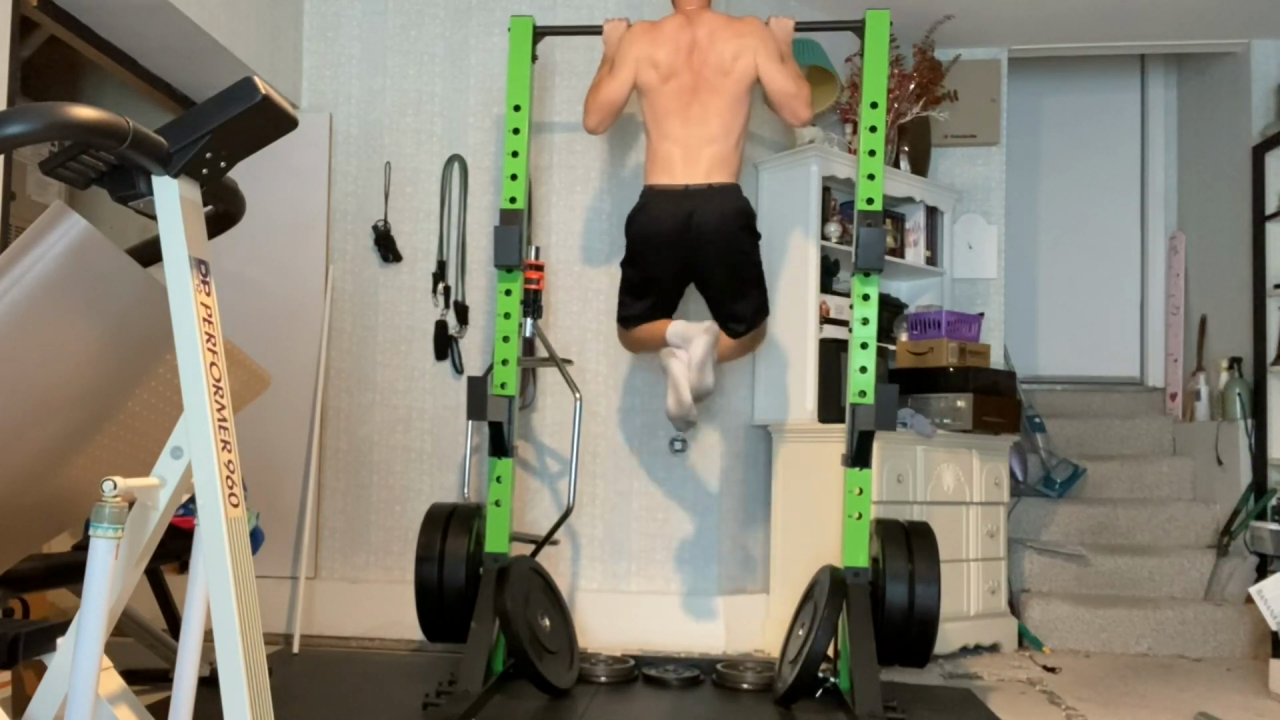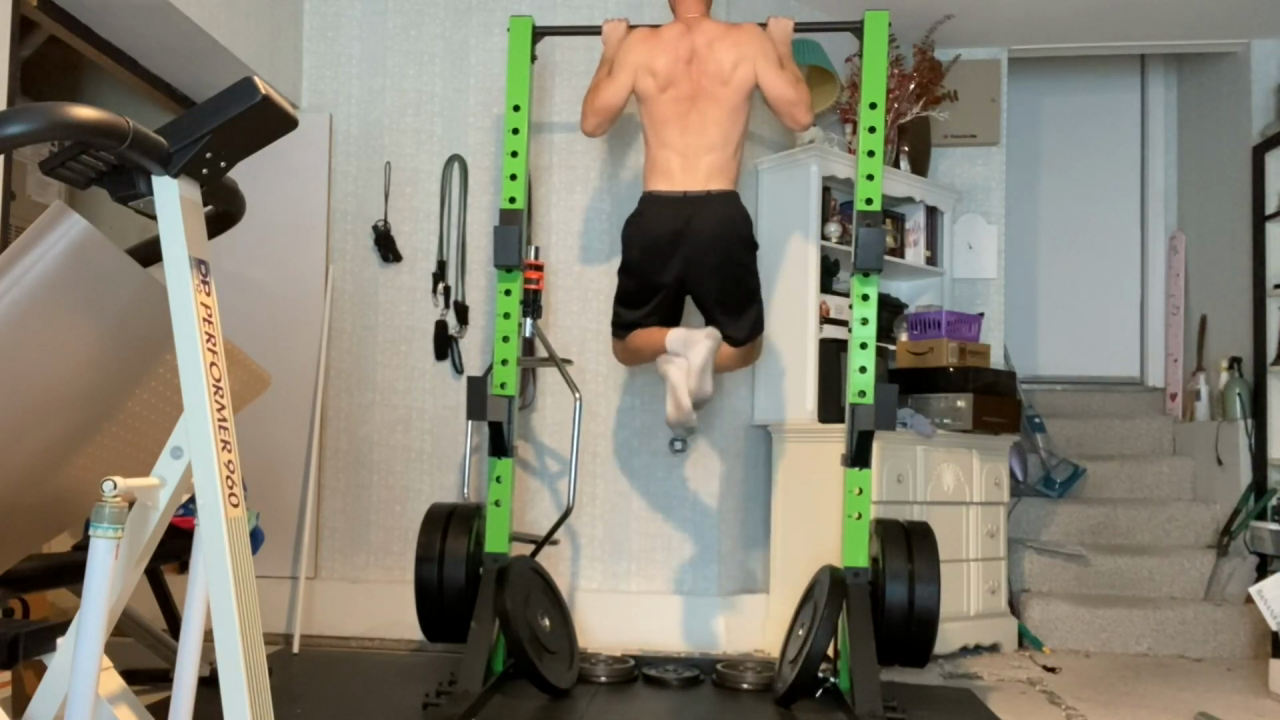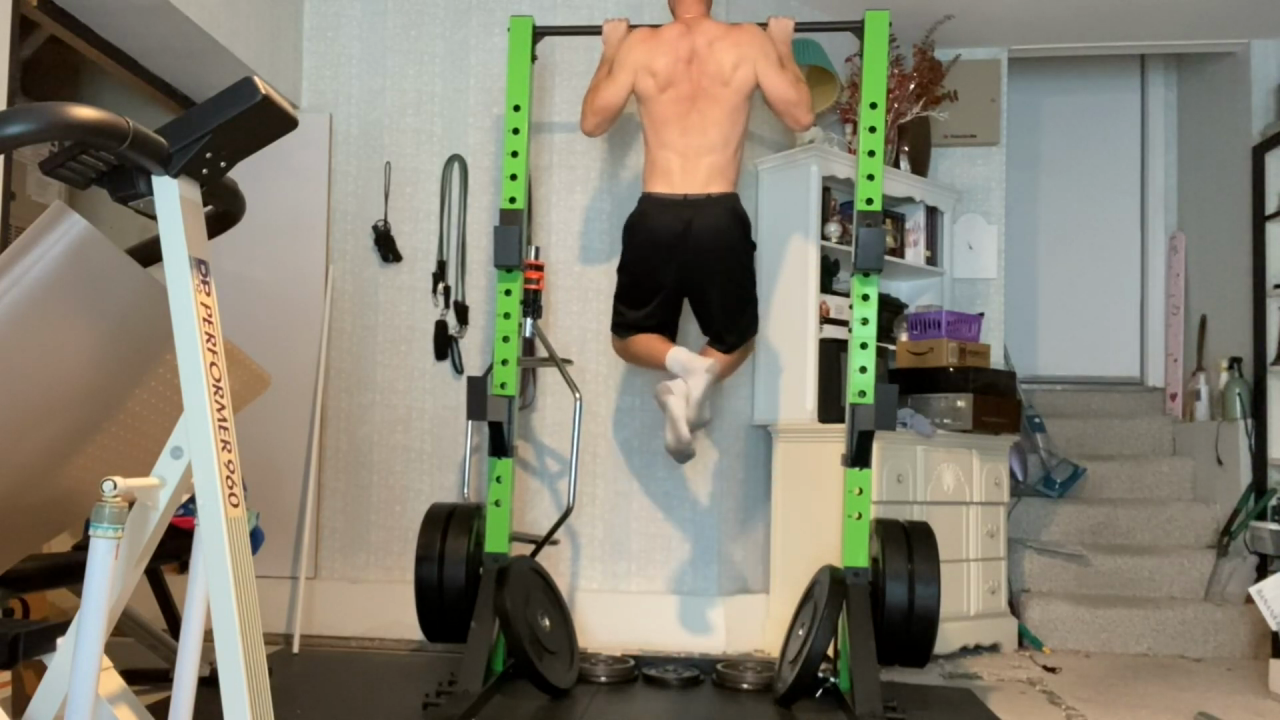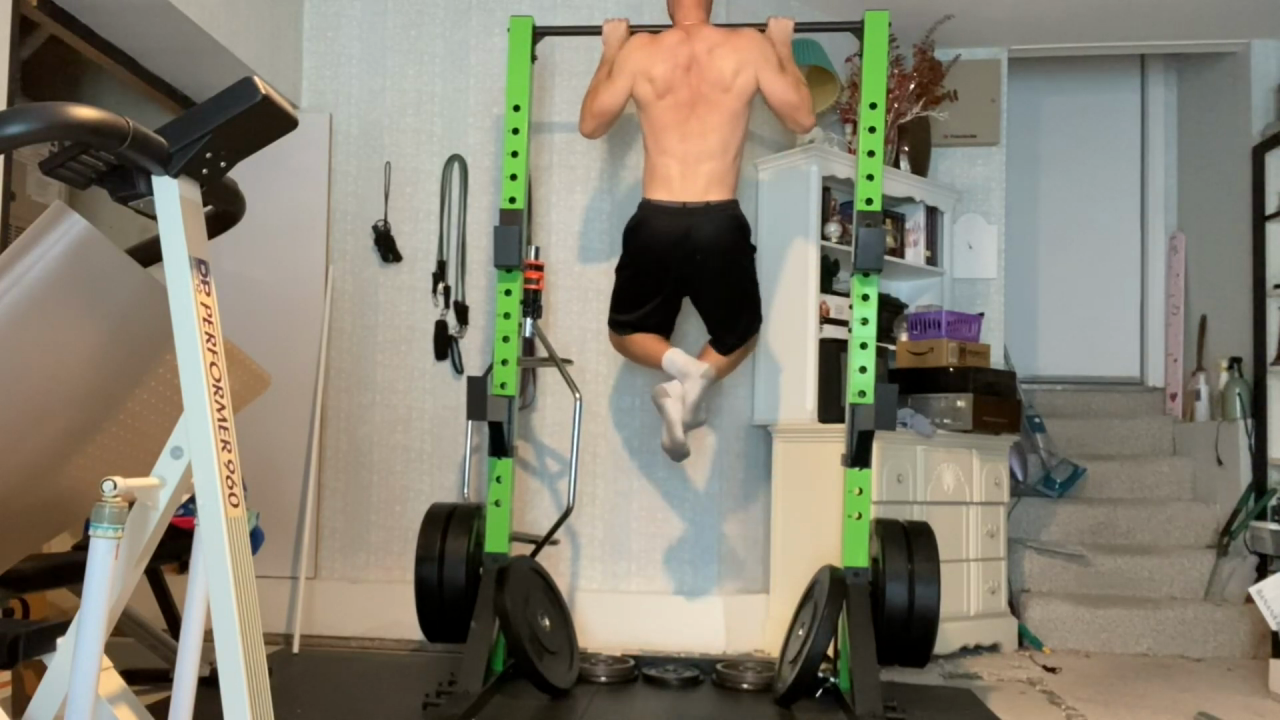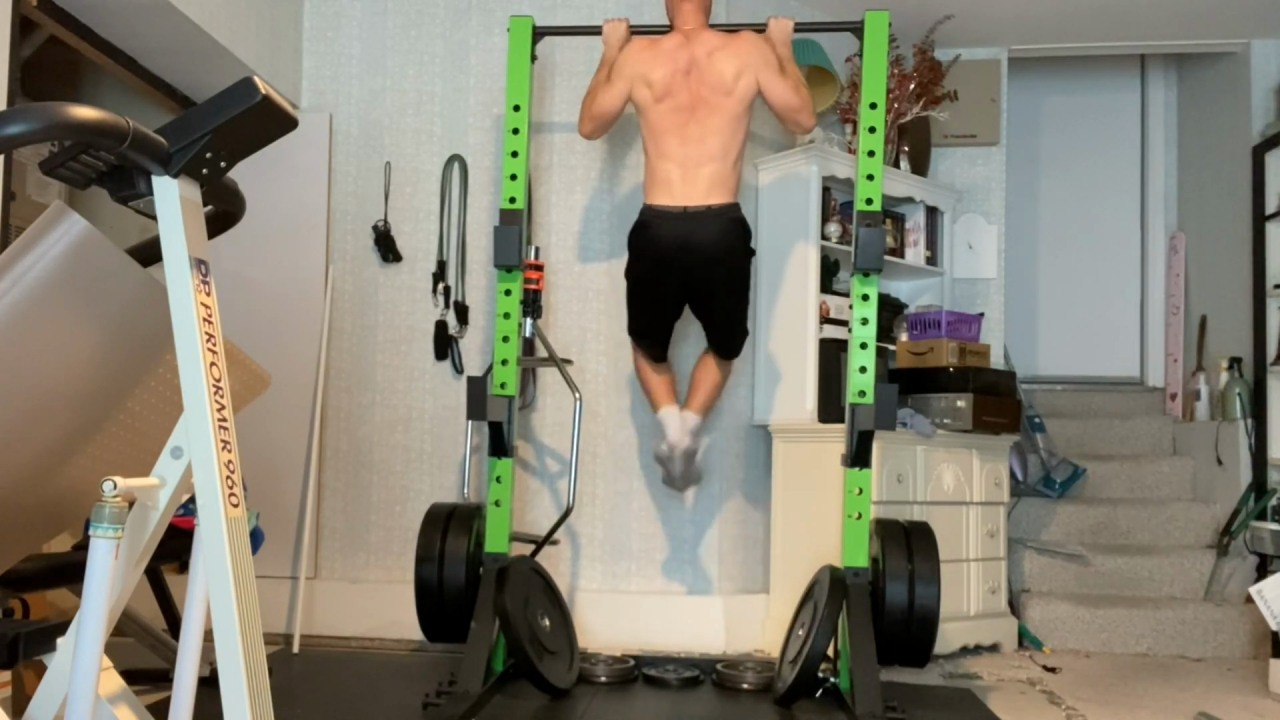
dt=0.3s
person 1, frame 1
left shoulder: (640, 38)
left elbow: (594, 120)
right elbow: (800, 112)
left wrist: (611, 51)
right wrist: (782, 45)
left hip: (658, 211)
right hip: (722, 210)
left knee: (634, 332)
right knee: (747, 330)
left ankle: (680, 336)
right ankle: (702, 349)
person 1, frame 2
left shoulder: (639, 44)
right shoulder: (748, 40)
left elbow: (592, 123)
right elbow: (800, 117)
left wrist: (609, 52)
right wrist: (783, 48)
left hip: (656, 217)
right hip: (721, 216)
left knee: (629, 345)
right knee: (743, 346)
left ankle: (678, 342)
right ankle: (701, 354)
person 1, frame 3
left shoulder: (639, 44)
right shoulder: (749, 41)
left elbow: (592, 123)
right elbow: (801, 116)
left wrist: (610, 51)
right wrist: (783, 47)
left hip: (655, 219)
right hip: (719, 219)
left knee: (629, 338)
right knee: (735, 340)
left ankle: (681, 363)
right ankle: (700, 376)
person 1, frame 4
left shoulder: (638, 50)
right shoulder: (748, 46)
left elbow: (591, 125)
right elbow: (802, 119)
left wrist: (610, 52)
right wrist: (783, 48)
left hip: (655, 223)
right hip: (719, 224)
left knee: (626, 331)
right knee: (739, 334)
left ankle: (681, 367)
right ankle: (694, 384)
person 1, frame 5
left shoulder: (638, 54)
right shoulder: (748, 50)
left elbow: (590, 126)
right elbow: (803, 120)
left wrist: (610, 52)
right wrist: (783, 49)
left hip: (657, 229)
right hip: (720, 229)
left knee: (647, 345)
right knee: (724, 345)
left ankle: (669, 423)
right ankle: (690, 422)
